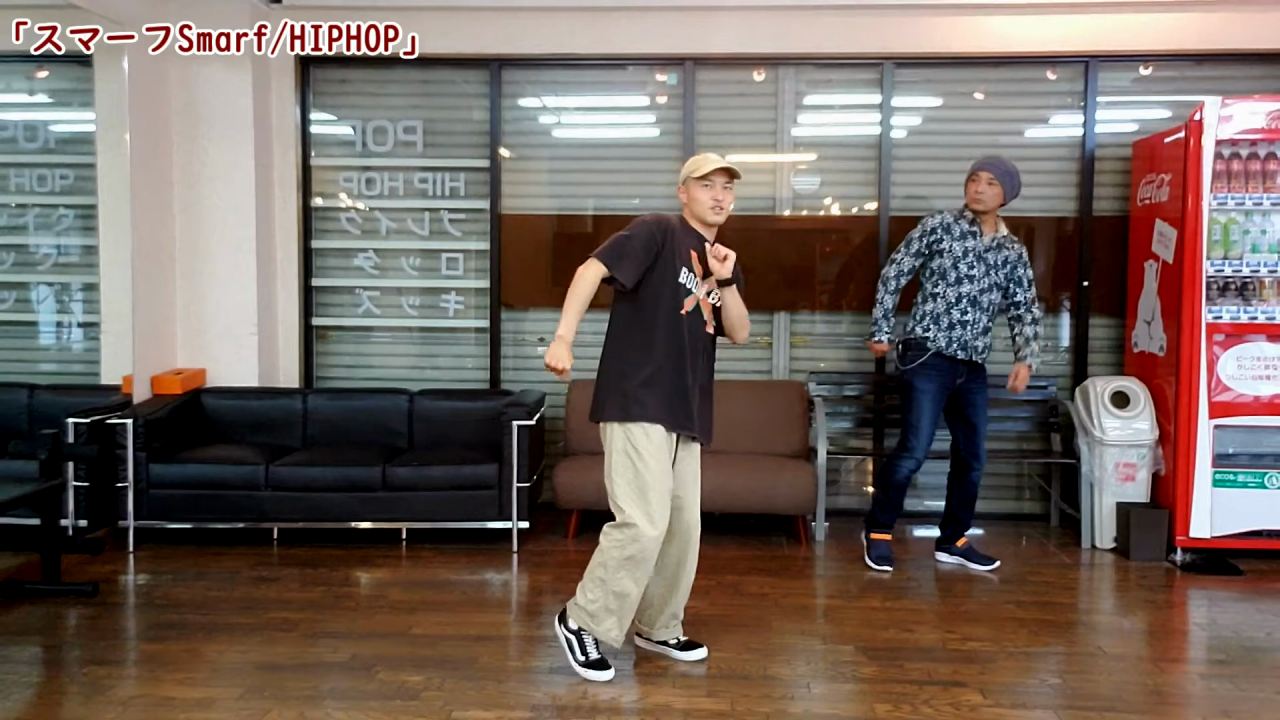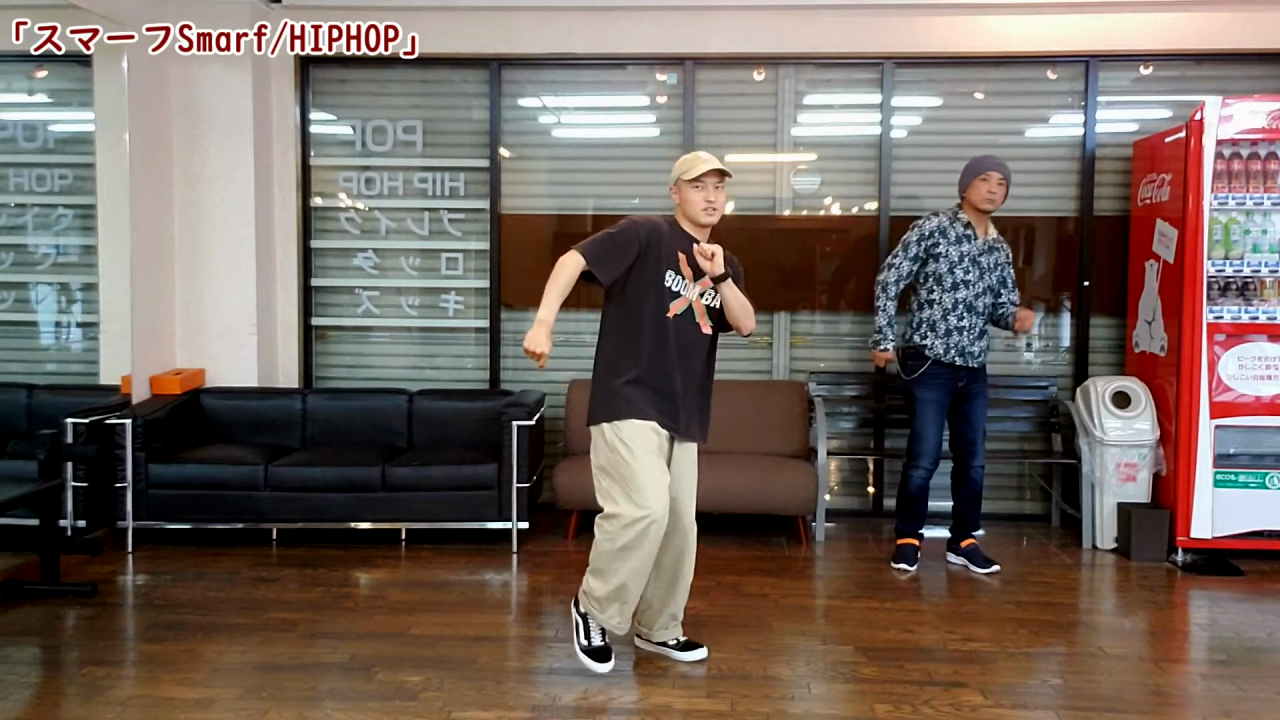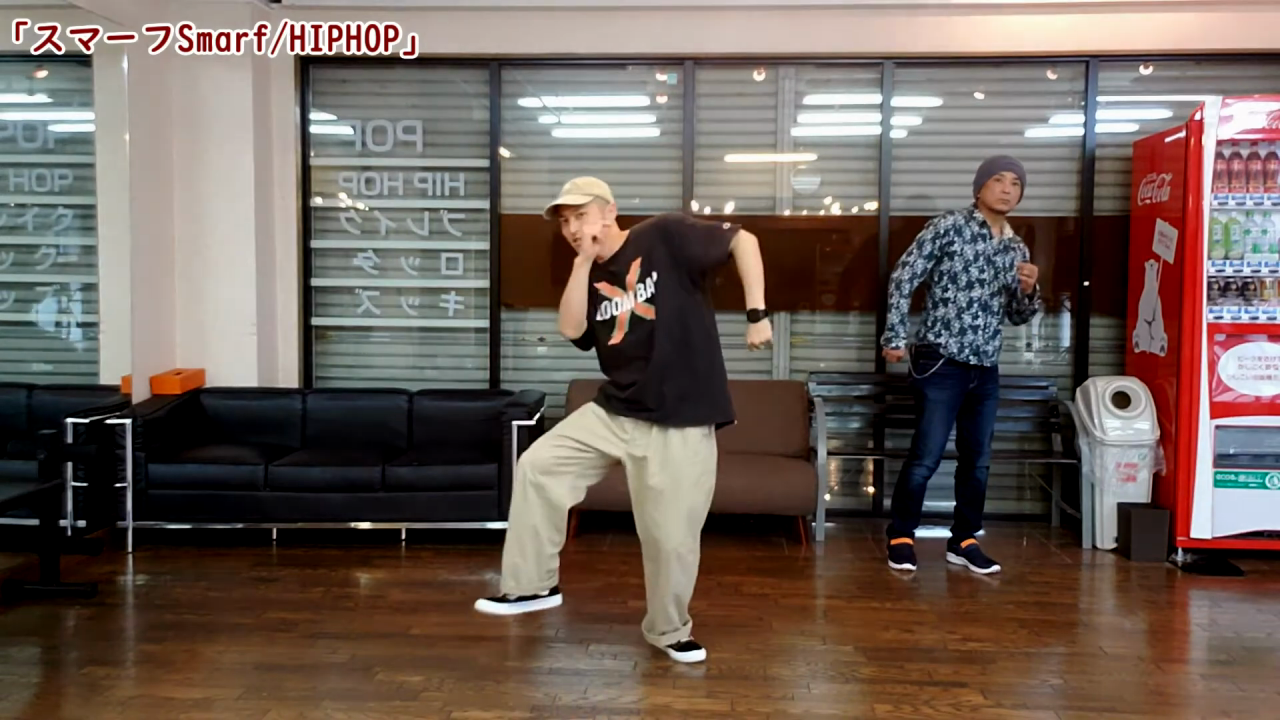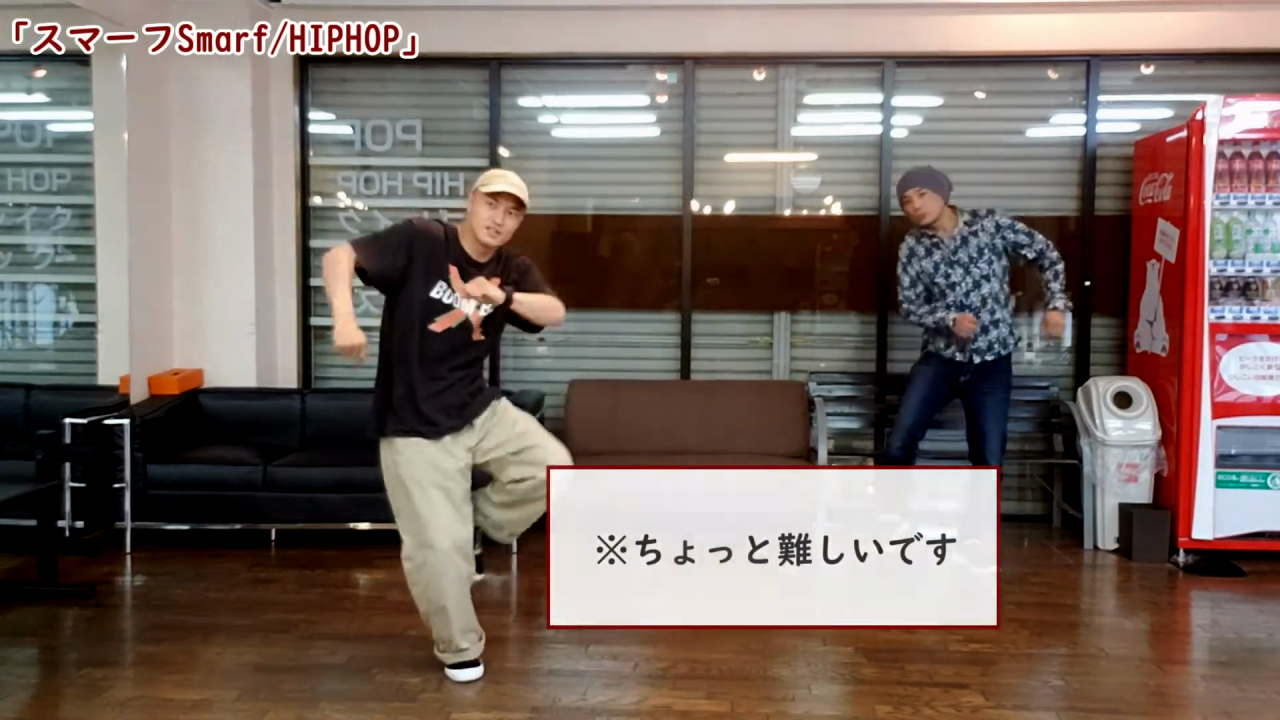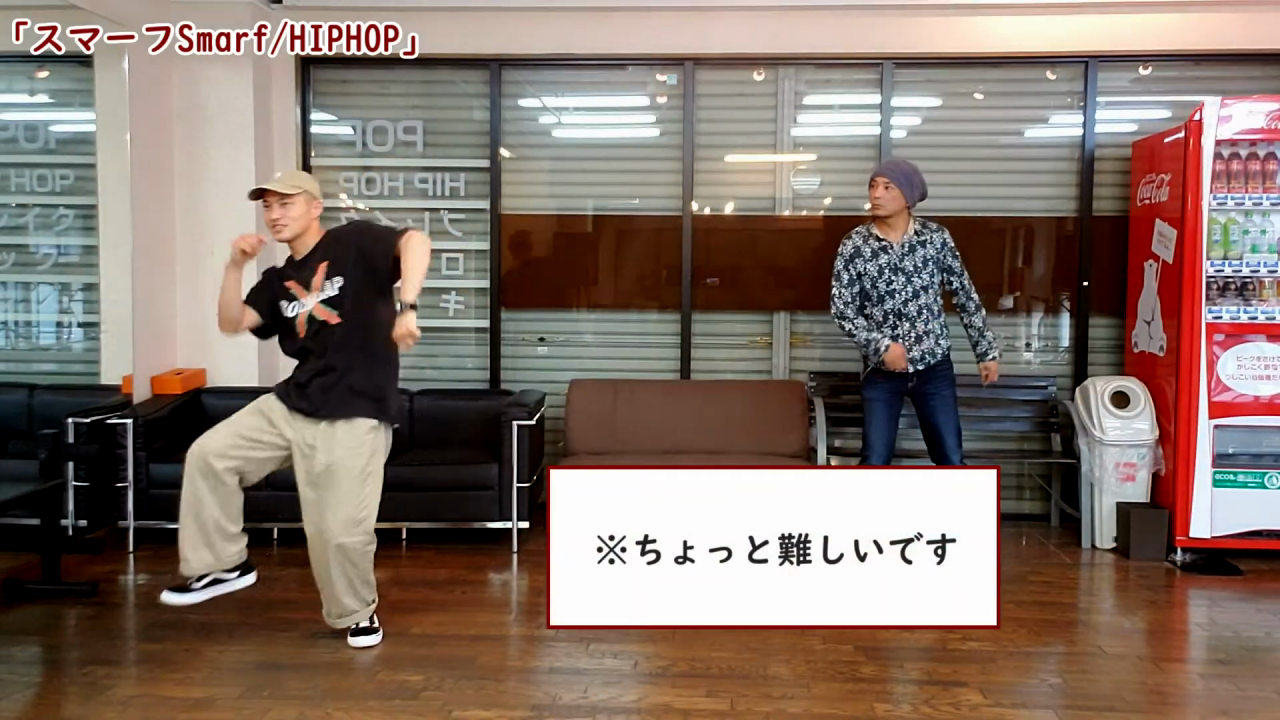
dt=1s
person 1, frame 1
left shoulder: (723, 260)
right shoulder: (656, 231)
left elbow: (739, 334)
right elbow: (592, 270)
left wrist: (725, 283)
right wrist: (563, 337)
left hip: (685, 411)
right hip: (636, 403)
left knee: (684, 526)
right knee: (642, 523)
left ankle: (658, 627)
right ankle: (582, 620)
person 1, frame 2
left shoulder: (726, 263)
right shoulder: (643, 234)
left elbow: (746, 325)
right elbow: (573, 260)
left wrist: (718, 277)
right wrist: (542, 323)
left hip: (681, 413)
right hip: (627, 402)
left knee: (679, 526)
right knee: (644, 509)
left ankle: (658, 628)
right ankle: (595, 609)
person 1, frame 3
left shoulder: (665, 236)
right shoulder: (588, 284)
left elbow: (741, 239)
right elbow: (570, 329)
left wrist: (757, 313)
right wrist: (583, 260)
left hip: (683, 419)
right hip: (615, 412)
left knee: (670, 534)
right knee: (536, 467)
left ankle: (668, 629)
right ankle: (533, 583)
person 1, frame 4
left shoulder: (511, 271)
right shoulder: (418, 240)
left elbow: (555, 314)
right elbow: (337, 257)
left wrist: (504, 298)
right wrist: (344, 319)
left hip: (478, 409)
right hip: (414, 424)
left knee: (552, 466)
right knee: (439, 546)
left ankle: (481, 518)
right ankle: (459, 647)
person 1, frame 5
left shoulder: (358, 240)
right shoulder: (278, 281)
left elbow: (416, 241)
right elbow: (230, 324)
left wrist: (406, 308)
right wrist: (235, 264)
left hip: (355, 410)
right hip: (293, 402)
left knee: (341, 529)
right knee: (208, 455)
left ankle: (356, 612)
right ankle: (223, 564)
person 2, frame 1
left shoulder: (1014, 251)
right shoulder: (939, 226)
left elbow: (1025, 308)
right elbow: (893, 274)
left wrist: (1025, 358)
right wrist: (881, 330)
left hip: (972, 366)
right hip: (928, 356)
left knee: (971, 457)
right knee: (914, 448)
left ankle: (952, 540)
right ankle: (878, 528)
person 2, frame 2
left shoulder: (1000, 250)
right shoulder: (933, 227)
left elbow: (1001, 307)
right elbow: (889, 281)
left wrist: (1017, 317)
right wrist: (884, 339)
left hip: (973, 368)
right hip: (929, 363)
left knee: (972, 460)
right knee: (923, 458)
left ankle: (963, 540)
right ankle: (907, 537)
person 2, frame 3
left shoulder: (1017, 249)
right shoulder: (948, 227)
left elbow: (1018, 316)
right elbow: (903, 277)
left wrist: (1029, 291)
right wrist: (895, 336)
left hip: (985, 369)
right hip: (940, 363)
left knee: (977, 460)
right knee: (926, 456)
left ankle: (964, 540)
right ankle: (900, 536)
person 2, frame 4
left shoulder: (993, 225)
right shoulder: (913, 249)
left elbow: (1049, 256)
right elbow: (910, 306)
left wrist: (1056, 305)
right wrist: (950, 320)
left hip: (991, 362)
right hip: (941, 359)
left knee: (988, 461)
right knee: (898, 443)
person 2, frame 5
left shoulder: (936, 237)
right shoulder: (855, 245)
left elbow: (965, 295)
right elbow: (841, 309)
left wrist: (985, 351)
right wrist: (881, 345)
left hip: (933, 366)
right hip: (882, 370)
left knee: (951, 460)
right knee: (874, 462)
